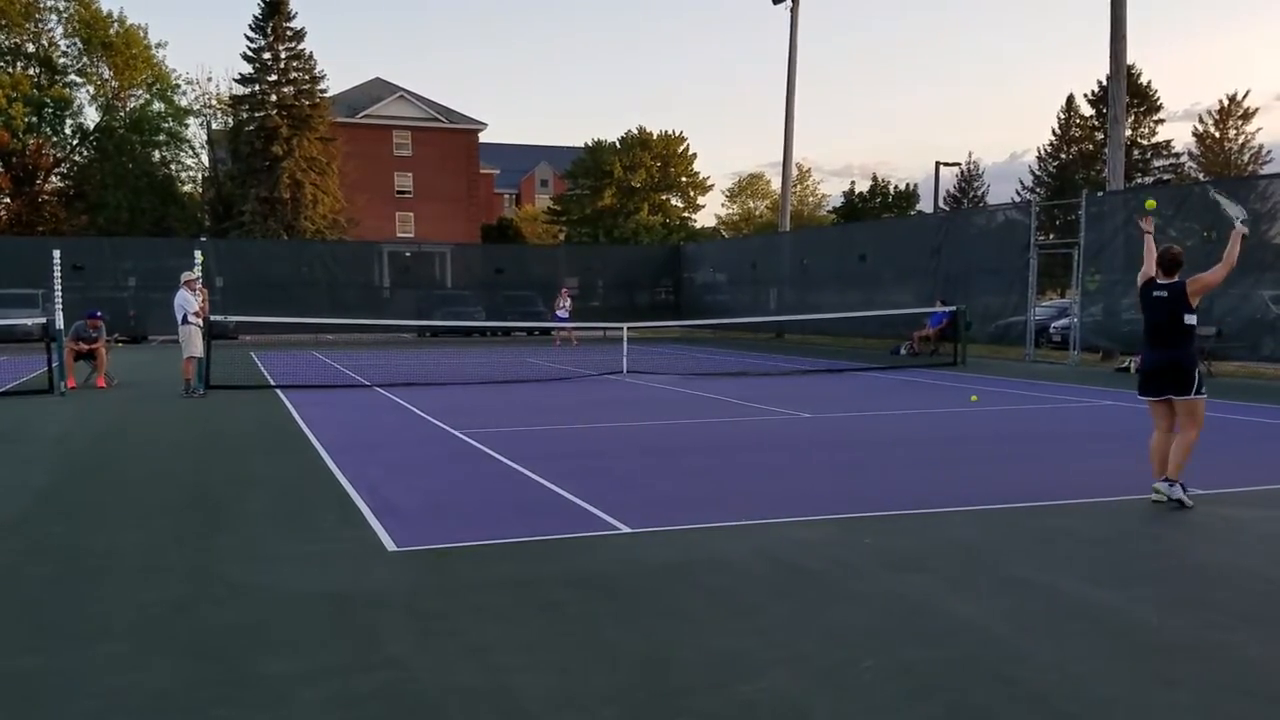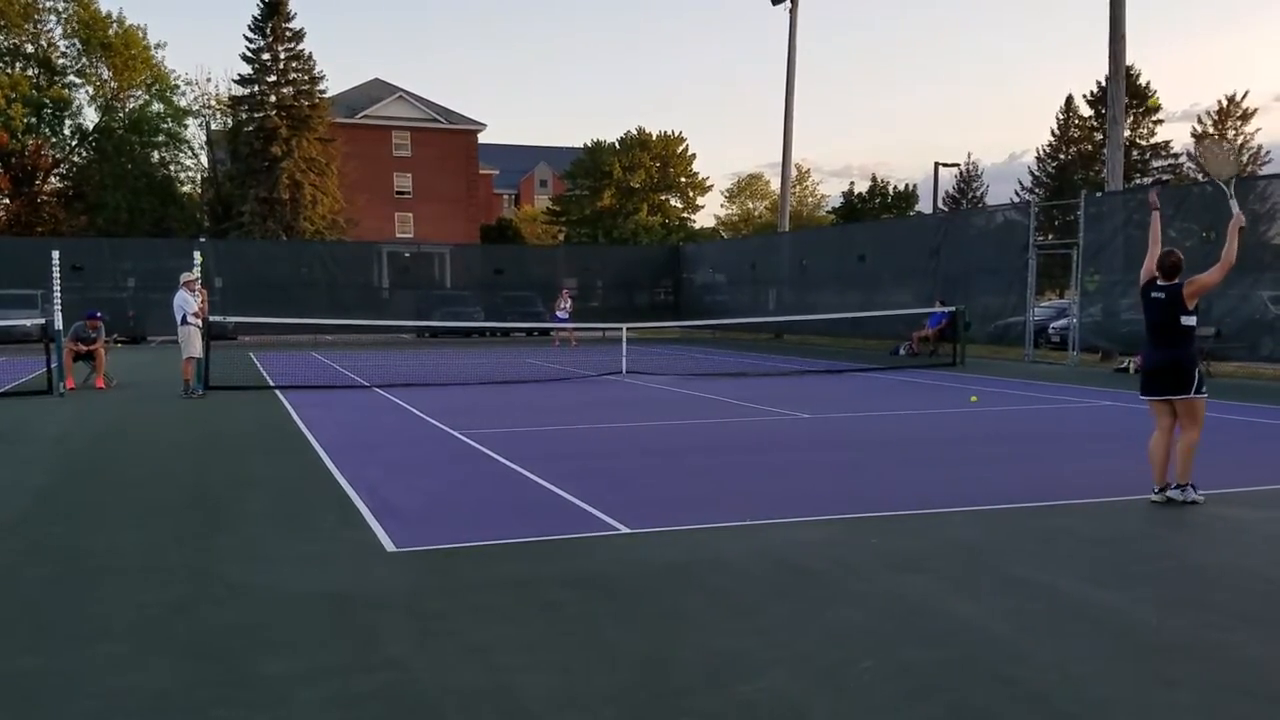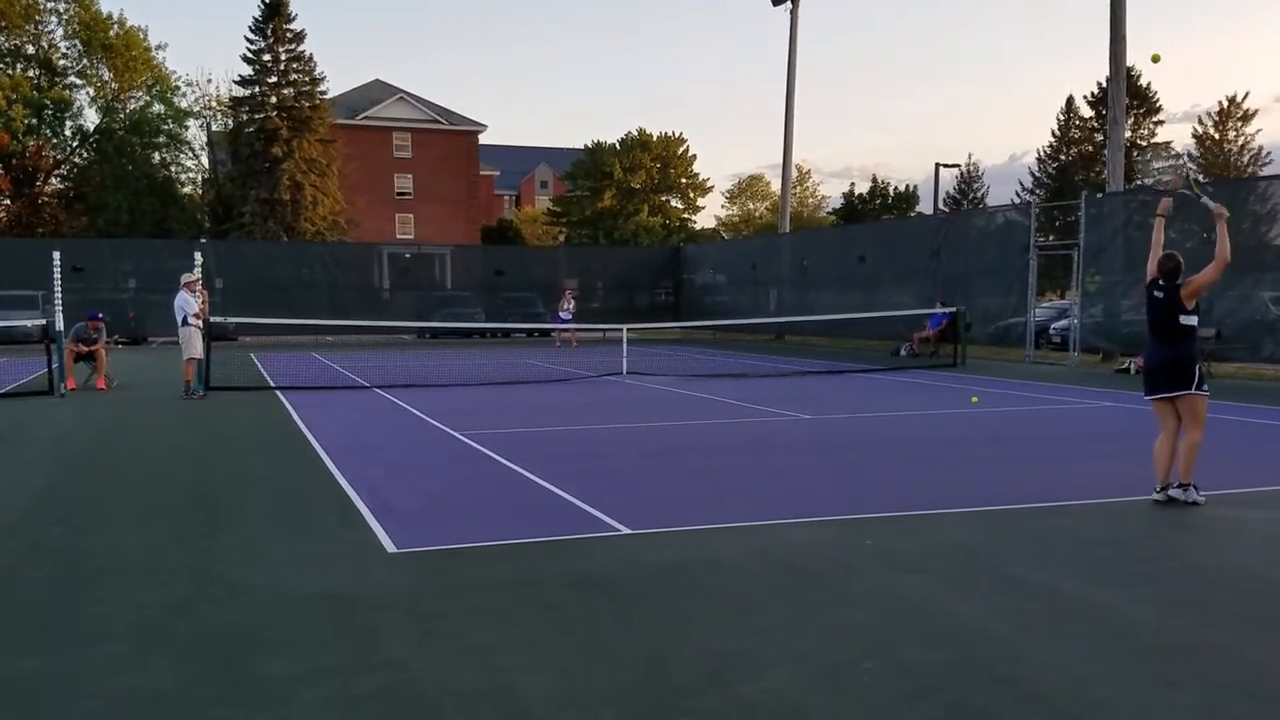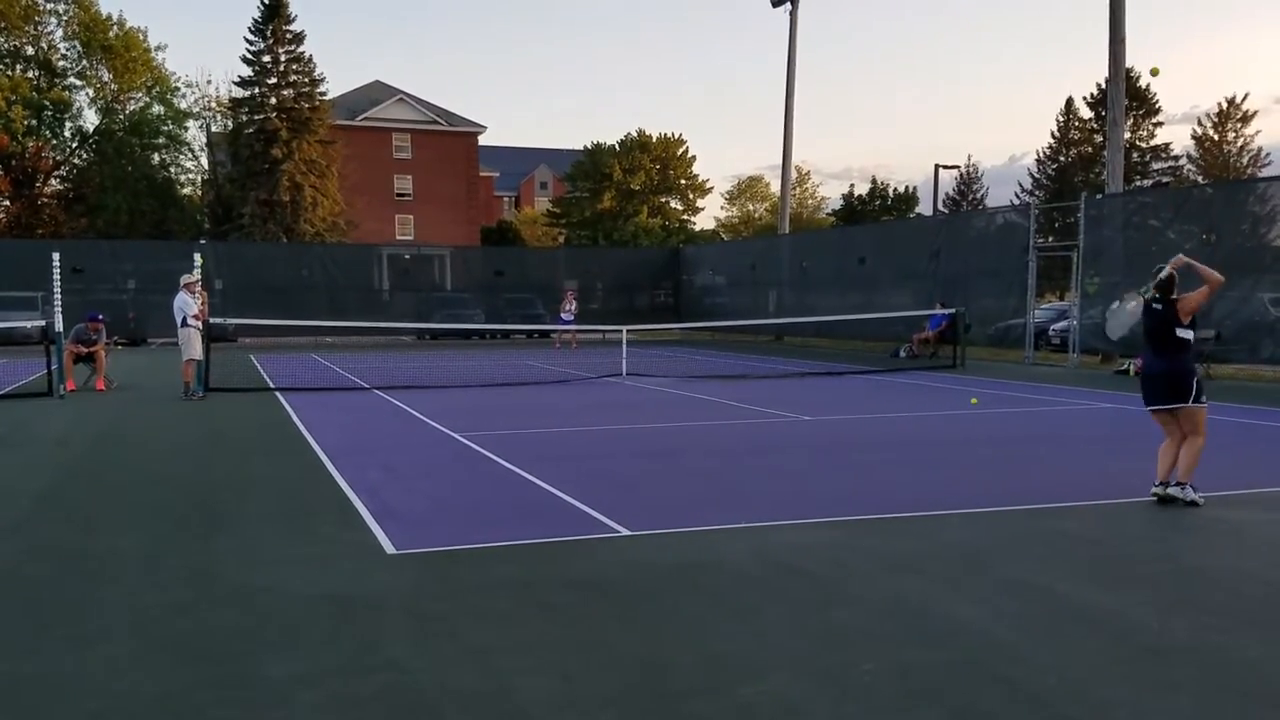
dt=0.2s
person 1, frame 1
left shoulder: (1145, 287)
right shoulder: (1189, 290)
left elbow: (1149, 262)
right elbow: (1226, 265)
left wrist: (1148, 234)
right wrist: (1237, 235)
left hip: (1151, 366)
right hip: (1181, 368)
left knee: (1162, 429)
right knee: (1189, 428)
left ankle: (1161, 486)
right ankle: (1171, 481)
person 1, frame 2
left shoulder: (1148, 286)
right shoulder: (1187, 291)
left elbow: (1153, 248)
right elbow: (1225, 264)
left wrist: (1155, 209)
right wrist: (1234, 227)
left hip: (1152, 366)
right hip: (1182, 368)
left knee: (1163, 428)
right knee: (1191, 428)
left ankle: (1159, 488)
right ankle: (1182, 487)
person 1, frame 3
left shoulder: (1152, 286)
right shoulder: (1186, 291)
left elbow: (1155, 249)
right elbow: (1222, 261)
left wrist: (1160, 216)
right wrist: (1221, 222)
left hip: (1154, 365)
right hip: (1183, 367)
left knee: (1168, 429)
right knee: (1193, 428)
left ankle: (1161, 487)
right ankle: (1184, 486)
person 1, frame 4
left shoulder: (1150, 303)
right shoulder: (1182, 306)
right elbow: (1216, 282)
right wrist: (1189, 262)
left hip: (1151, 378)
right hip: (1180, 378)
left knee: (1174, 437)
right knee: (1195, 436)
left ankle: (1161, 483)
right ankle: (1182, 484)
